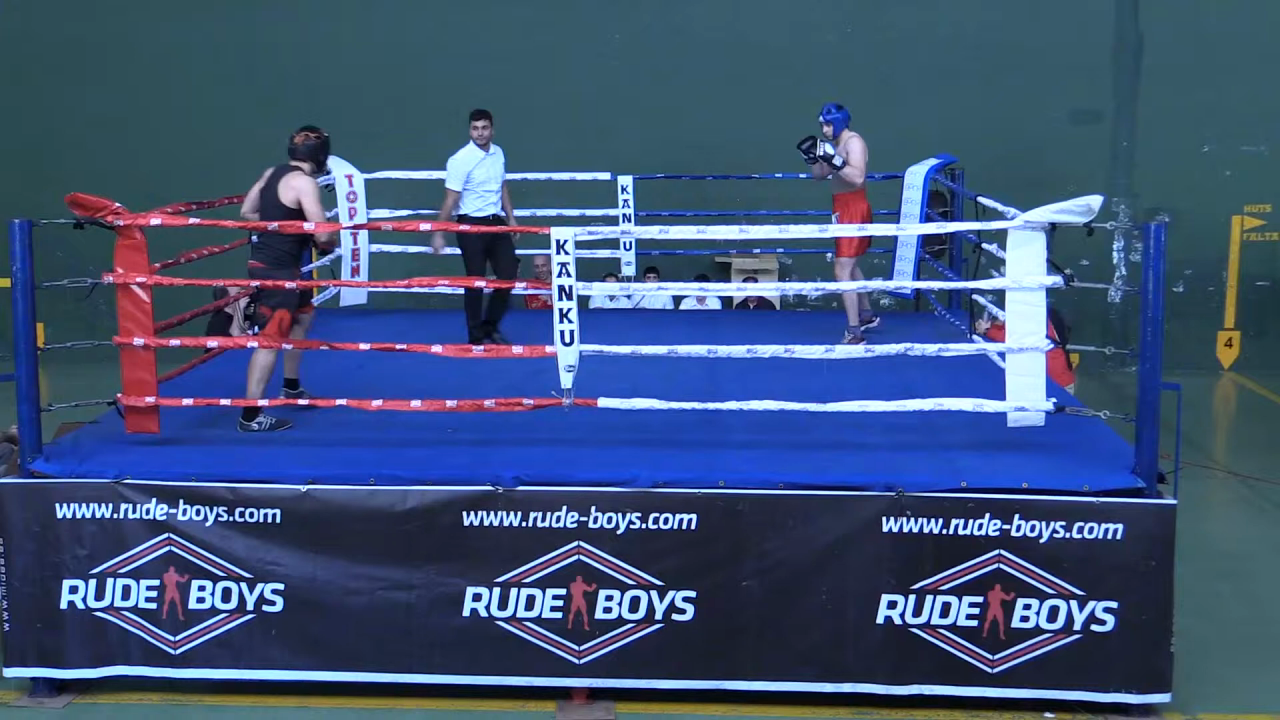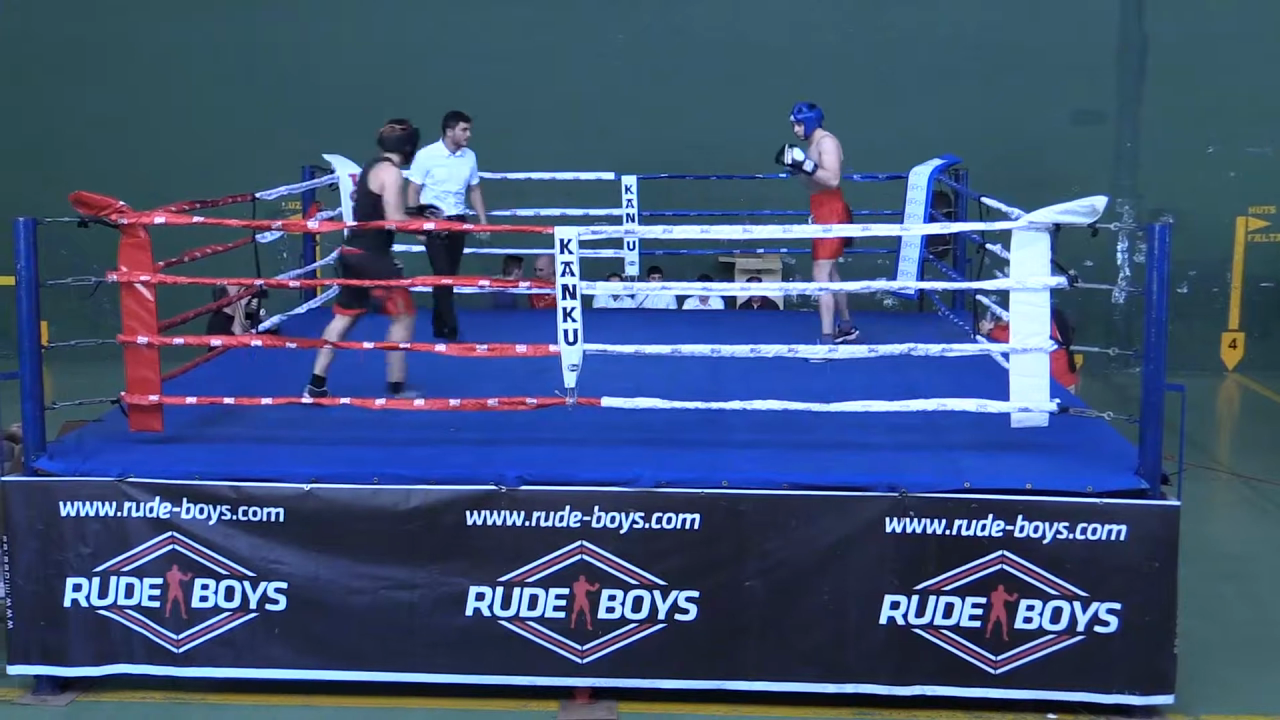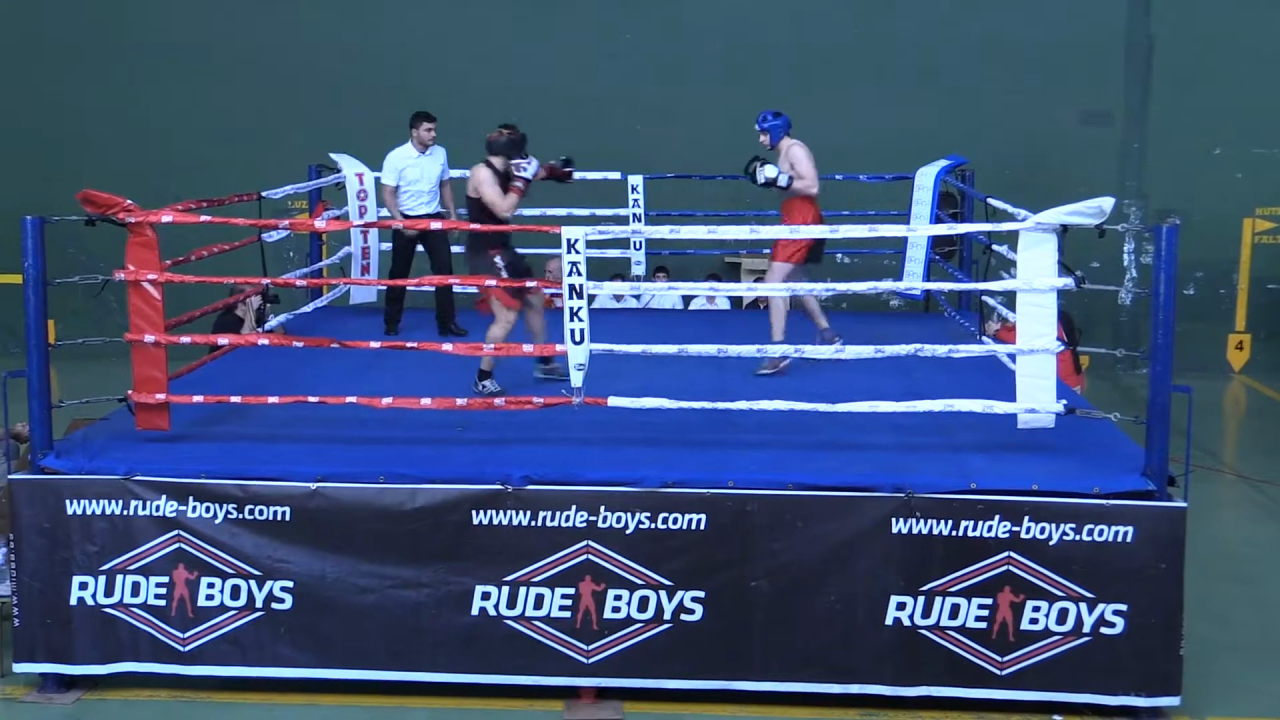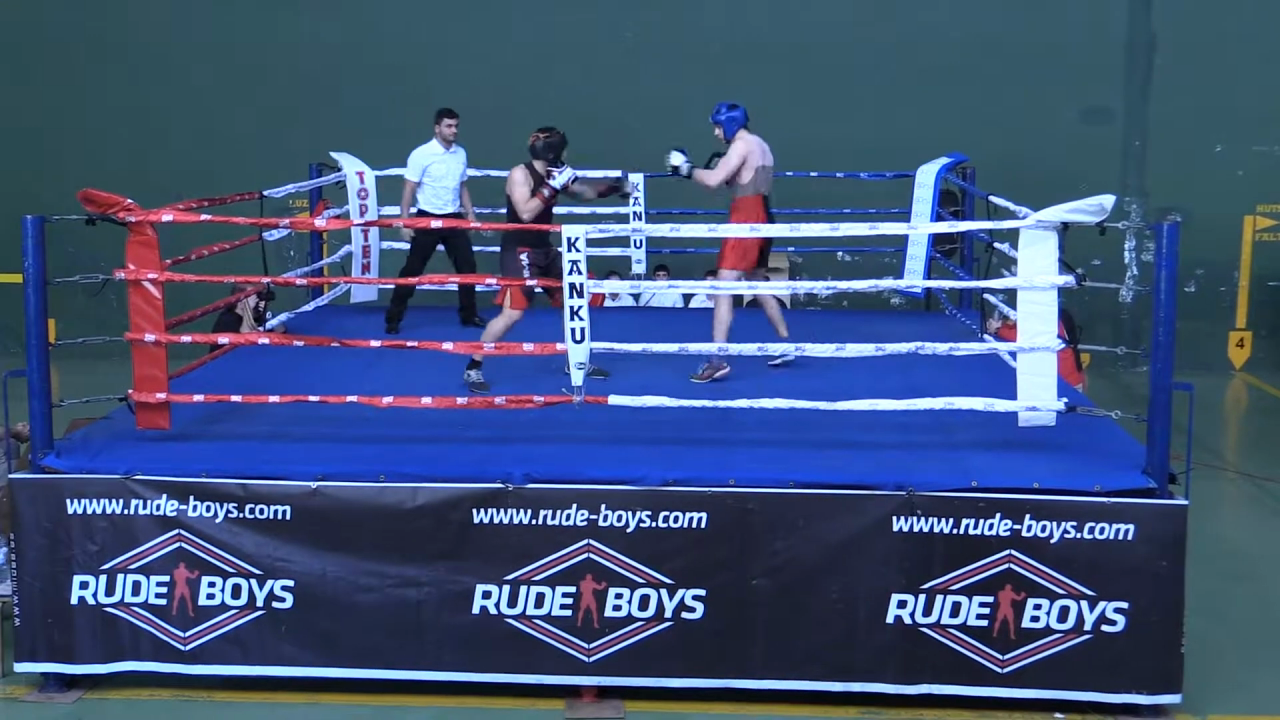
dt=0.5s
person 1, frame 1
left shoulder: (272, 173)
right shoulder: (304, 183)
left elbow: (247, 213)
right elbow: (322, 234)
right wrist: (330, 243)
left hip: (265, 263)
right hip: (278, 269)
left knee: (302, 317)
right knee: (271, 340)
left ankle: (291, 388)
right ankle: (249, 415)
person 1, frame 2
left shoulder: (372, 168)
right shoulder: (391, 173)
right elbow: (395, 221)
left hip: (353, 251)
right hip: (373, 256)
left knee: (345, 317)
right knee: (404, 317)
left ankle: (316, 385)
right ankle: (396, 388)
person 1, frame 3
left shoulder: (504, 171)
right shoulder: (482, 174)
left elbow: (535, 171)
right elbow: (505, 211)
left wrist: (553, 170)
right wrist: (521, 179)
left hip: (502, 250)
right hip: (484, 255)
left knee: (535, 300)
right knee: (507, 315)
left ankle: (546, 364)
right ankle: (483, 378)
person 1, frame 4
left shoulder: (552, 174)
right shoulder: (520, 174)
left elbow: (583, 192)
right elbow: (526, 214)
left wrist: (607, 189)
right wrist: (552, 187)
left hip: (544, 249)
right hip: (519, 252)
right knee: (512, 313)
right ankle: (473, 368)
person 2, frame 1
left shoulder: (854, 142)
right shoulder: (836, 144)
left elbow: (858, 178)
right elbow: (820, 174)
left wrist: (834, 158)
right wrist: (812, 156)
left hip: (854, 212)
right hip: (843, 211)
left knee: (842, 273)
right knee: (850, 267)
left ankle: (854, 333)
right ankle: (867, 315)
person 2, frame 2
left shoulder: (827, 142)
right shoulder: (813, 144)
left elbow: (832, 180)
left wrist: (804, 164)
right wrist: (795, 164)
left hip: (832, 215)
right hip: (823, 214)
left knee: (820, 278)
right knee: (829, 274)
left ankle: (827, 341)
right ankle: (846, 326)
person 2, frame 3
left shoulder: (795, 150)
right shoulder: (786, 152)
left elbow: (812, 187)
left wrist: (778, 178)
right wrist: (766, 174)
left hip: (802, 222)
right hip: (796, 223)
left knee: (772, 282)
right knee: (794, 284)
right ankle: (828, 336)
person 2, frame 4
left shoulder: (741, 146)
right shoulder: (758, 145)
left elbow: (713, 180)
left wrist: (684, 167)
right wrist: (729, 173)
left hip: (747, 222)
right hip: (760, 219)
left knee: (723, 291)
left ankle: (717, 360)
right ankle: (786, 345)
person 3, frame 1
left shoulder: (498, 153)
right shoulder: (461, 160)
right elbow: (451, 199)
left wrist: (510, 217)
right wrist: (439, 233)
left hip: (496, 222)
right hip: (471, 224)
left knee: (508, 274)
right knee: (476, 280)
left ankle: (490, 326)
right ankle: (476, 334)
person 3, frame 2
left shoulder: (469, 157)
right shoulder: (425, 156)
left elbow: (474, 191)
right elbow: (413, 192)
left wrist: (482, 219)
left hip: (457, 222)
left knee: (449, 276)
right knee: (442, 275)
left ankle: (441, 326)
right ankle: (449, 327)
person 3, frame 3
left shoulder: (440, 153)
right shoulder: (395, 158)
right elbow: (388, 194)
left wrist: (452, 214)
right wrist: (400, 220)
left hip: (434, 218)
right hip: (407, 221)
left knee: (444, 269)
right knee: (399, 272)
left ankle: (447, 322)
right ankle: (392, 321)
person 3, frame 4
left shoulder: (460, 153)
right shoulder: (420, 154)
right elbow: (409, 189)
left wrist: (470, 213)
right wrist: (404, 221)
left hip: (453, 218)
right hip: (428, 219)
left knee: (468, 266)
right knee: (412, 270)
left ankle: (469, 314)
right ankle: (393, 319)
